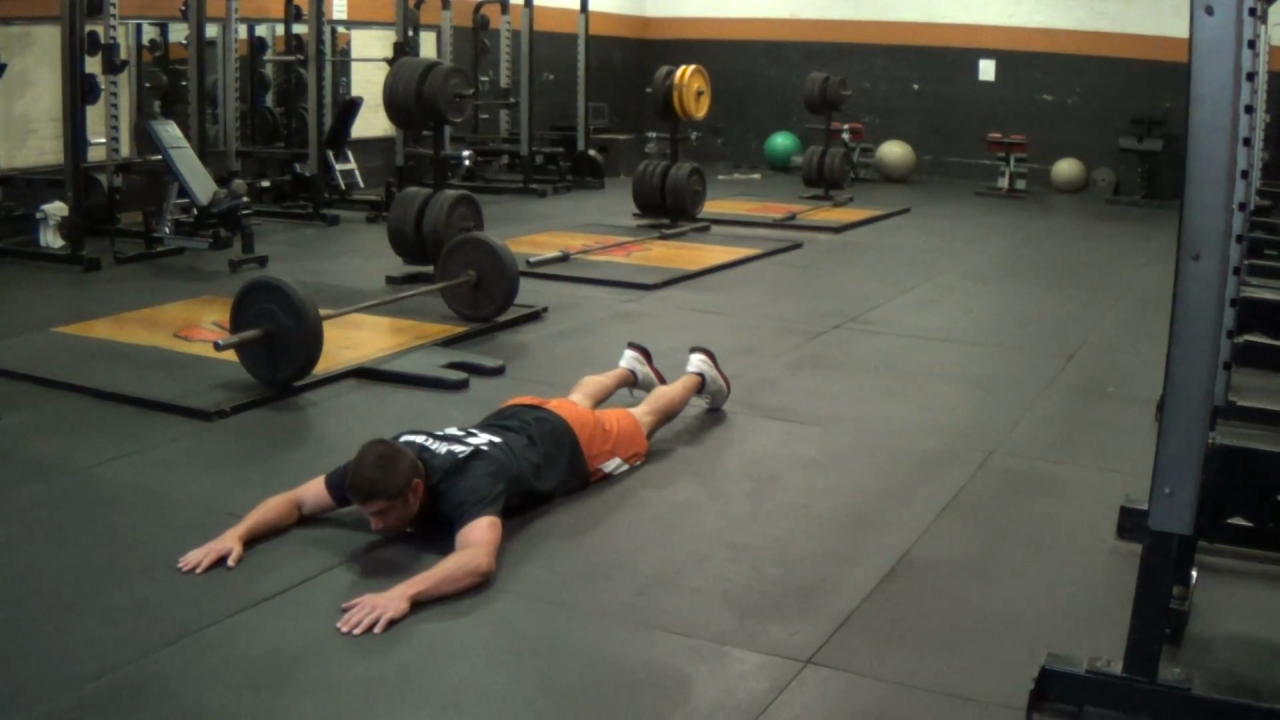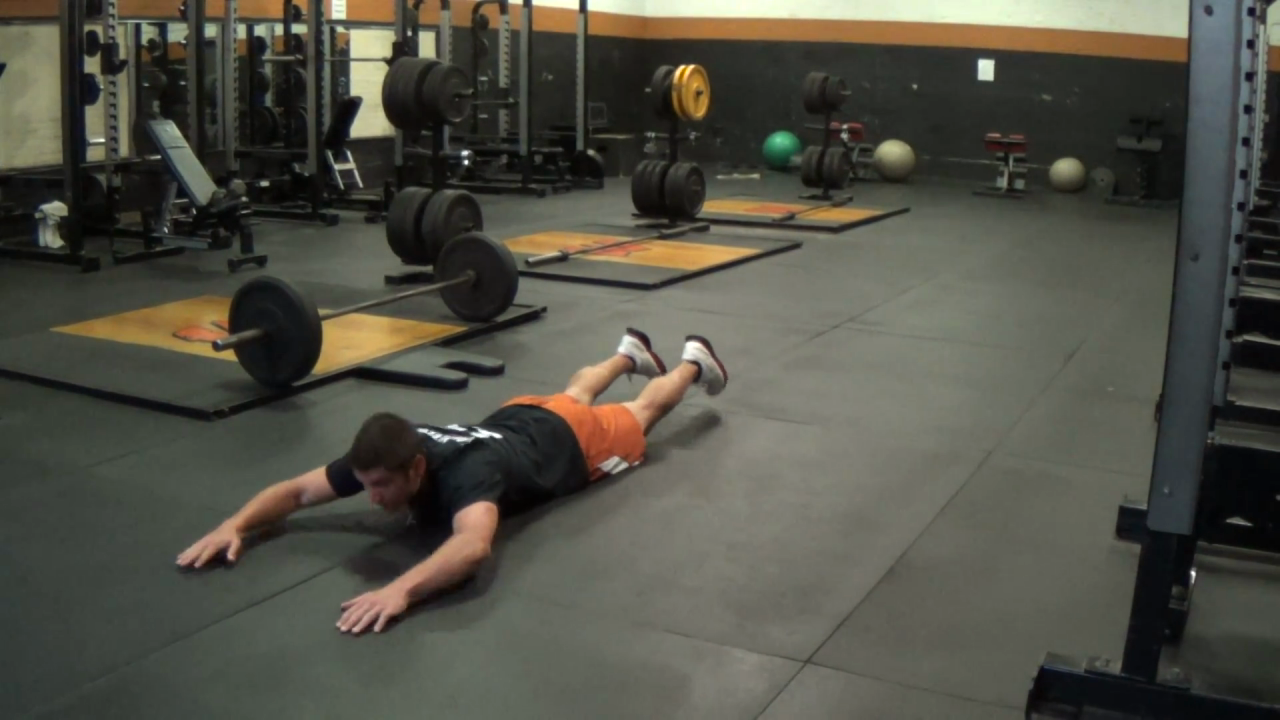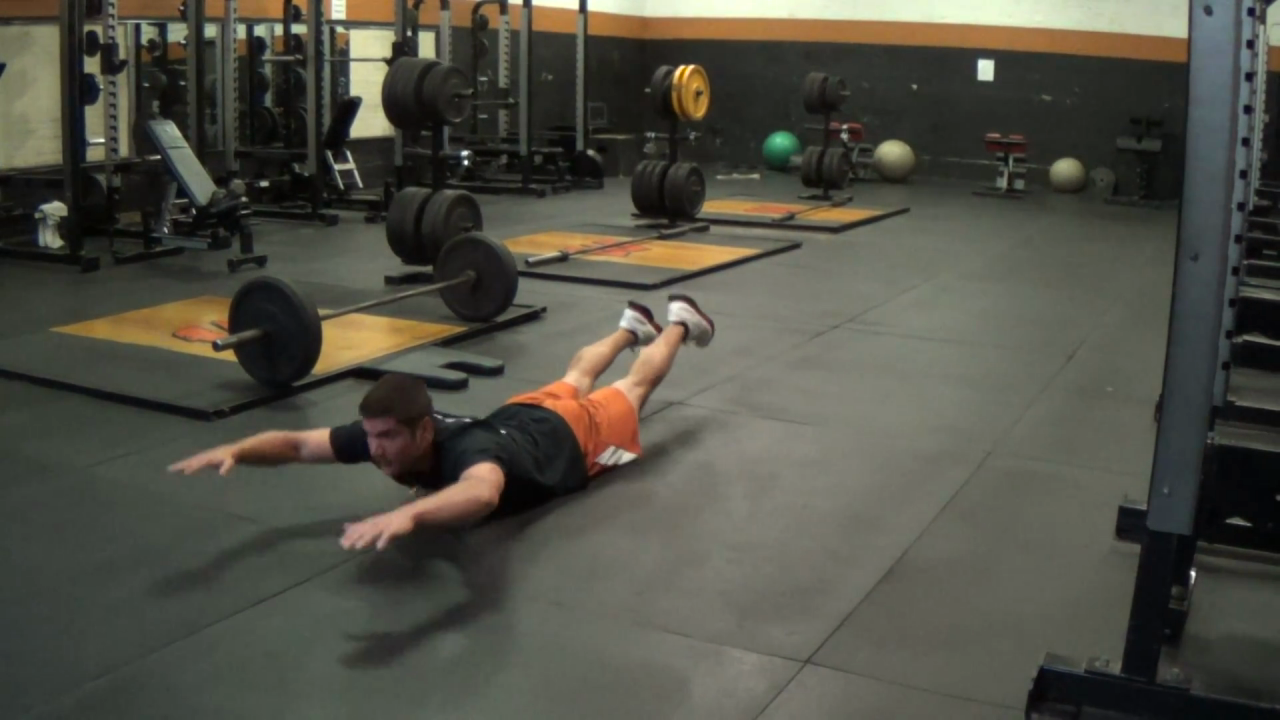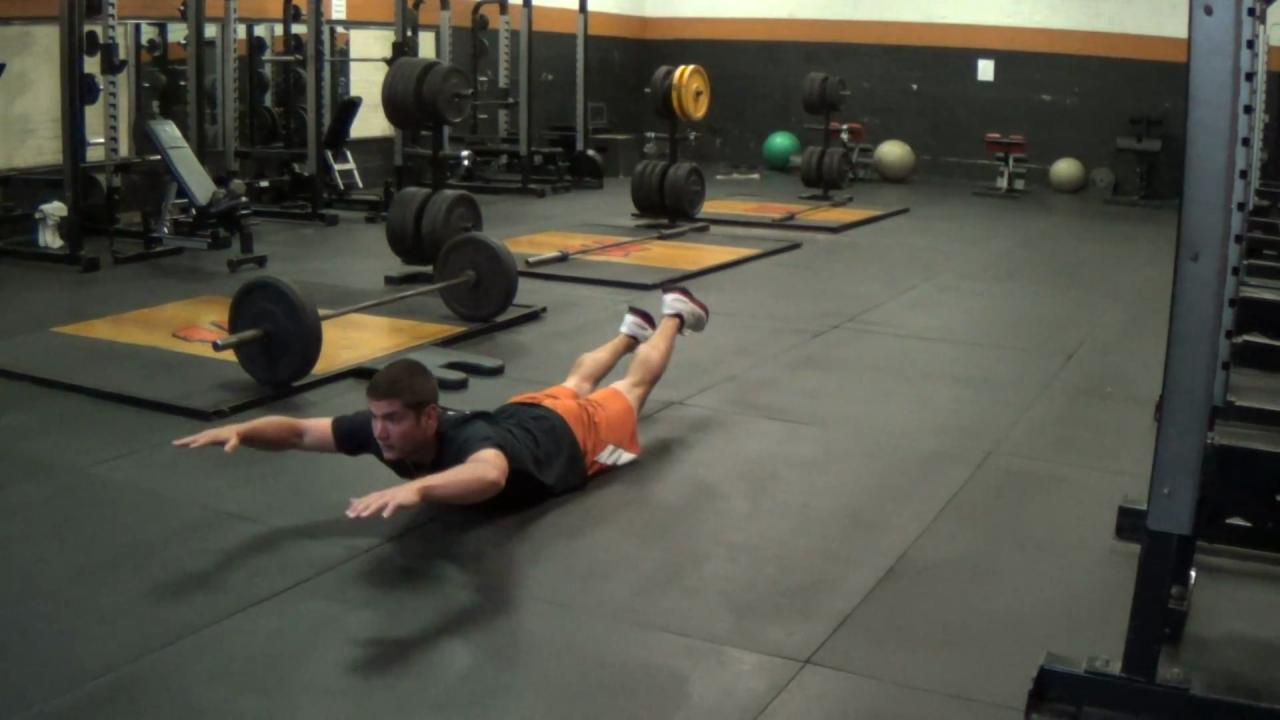
dt=0.2s
person 1, frame 1
left shoulder: (465, 484)
right shoulder: (383, 463)
left elbow: (479, 560)
right elbow: (296, 500)
left wrist: (402, 593)
right wrist: (236, 533)
left hip: (566, 443)
right hip: (513, 421)
left knee: (640, 420)
right knee: (577, 397)
left ankle: (699, 373)
right ankle: (632, 366)
person 1, frame 2
left shoulder: (464, 472)
right shoulder: (380, 457)
left elbow: (474, 545)
right elbow: (296, 488)
left wrist: (401, 588)
right wrist: (234, 524)
left hip: (566, 442)
right hip: (515, 419)
left knee: (636, 416)
right knee: (575, 394)
left ankle: (695, 362)
right ankle: (630, 353)
person 1, frame 3
left shoulder: (465, 449)
right shoulder: (379, 431)
left elbow: (484, 494)
right elbow: (296, 443)
left wrist: (406, 513)
right wrist: (233, 450)
left hip: (570, 439)
right hip: (519, 418)
left knee: (631, 390)
right knee: (575, 379)
left ankle: (680, 323)
right ankle: (631, 327)
person 1, frame 4
left shoulder: (467, 440)
right shoulder: (380, 427)
left elbow: (490, 476)
right elbow: (298, 430)
left wrist: (415, 488)
right wrist: (239, 430)
left hip: (570, 439)
right hip: (519, 416)
left knee: (630, 392)
right knee: (576, 384)
left ankle: (674, 315)
right ankle: (631, 332)
